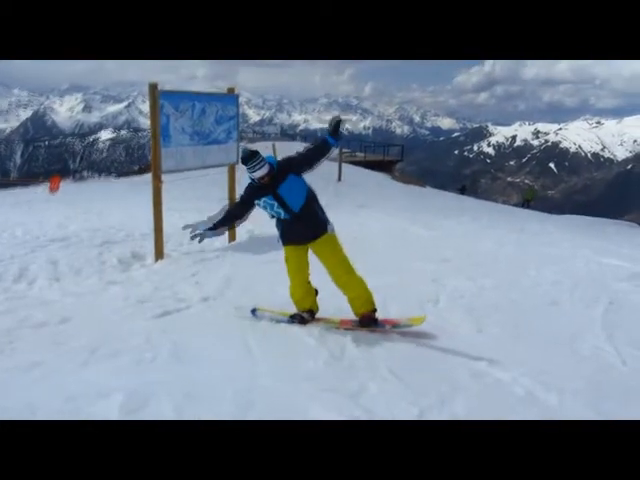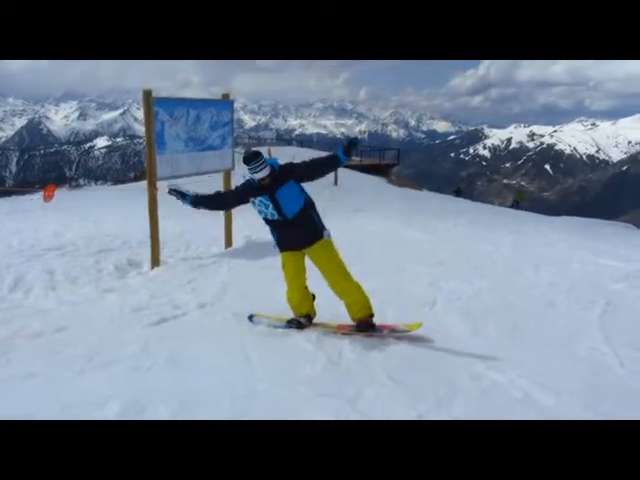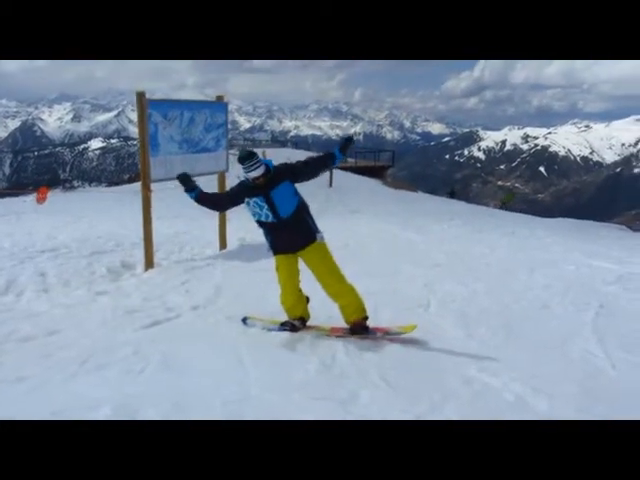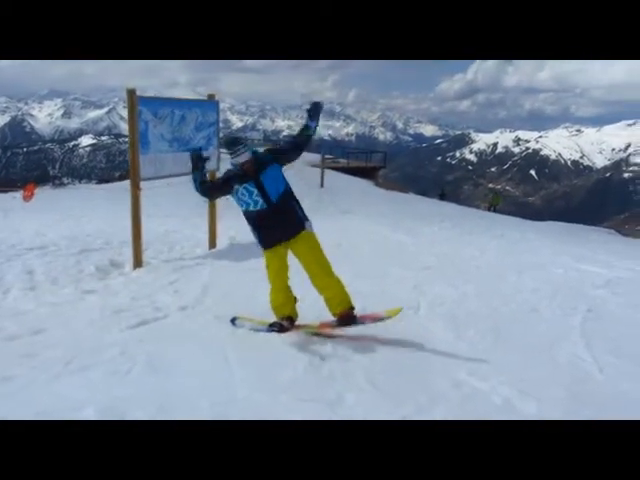
dt=0.5s
person 1, frame 1
left shoulder: (287, 168)
right shoulder: (253, 192)
left elbow: (312, 155)
right elbow: (236, 212)
left wrist: (331, 137)
right wrist: (211, 229)
left hip: (316, 227)
right hip: (291, 236)
left knee: (342, 271)
right knee: (298, 279)
left ankle: (365, 311)
right ankle: (306, 309)
person 1, frame 2
left shoulder: (288, 172)
right shoulder: (249, 189)
left elbow: (317, 167)
right elbow: (222, 200)
left wrist: (342, 156)
right wrist: (190, 199)
left hip: (312, 233)
right hip: (287, 242)
left knee: (338, 277)
right knee: (295, 284)
left ankle: (362, 315)
right ankle: (304, 313)
person 1, frame 3
left shoulder: (283, 173)
right shoulder: (244, 190)
left elbow: (311, 167)
right elbow: (219, 202)
left wrist: (338, 154)
right wrist: (193, 191)
left hip: (306, 236)
right hip: (280, 245)
left knee: (332, 279)
right knee: (288, 287)
left ankle: (356, 318)
right ankle: (297, 316)
person 1, frame 4
left shoulder: (270, 158)
right shoulder: (231, 179)
left elbow: (297, 145)
right elbow: (206, 190)
left wrist: (312, 121)
right wrist: (198, 169)
left hip: (295, 226)
right hip: (268, 237)
left knee: (319, 270)
right knee: (277, 279)
left ankle: (343, 310)
right ankle: (285, 316)
